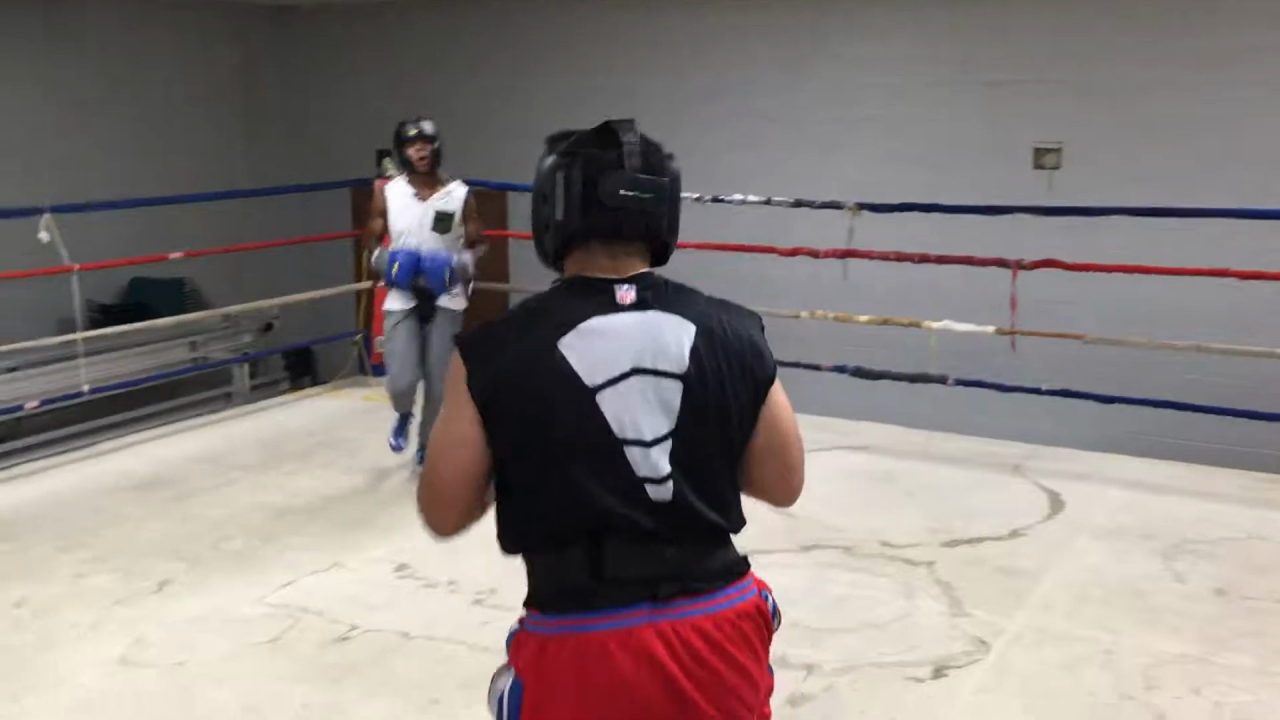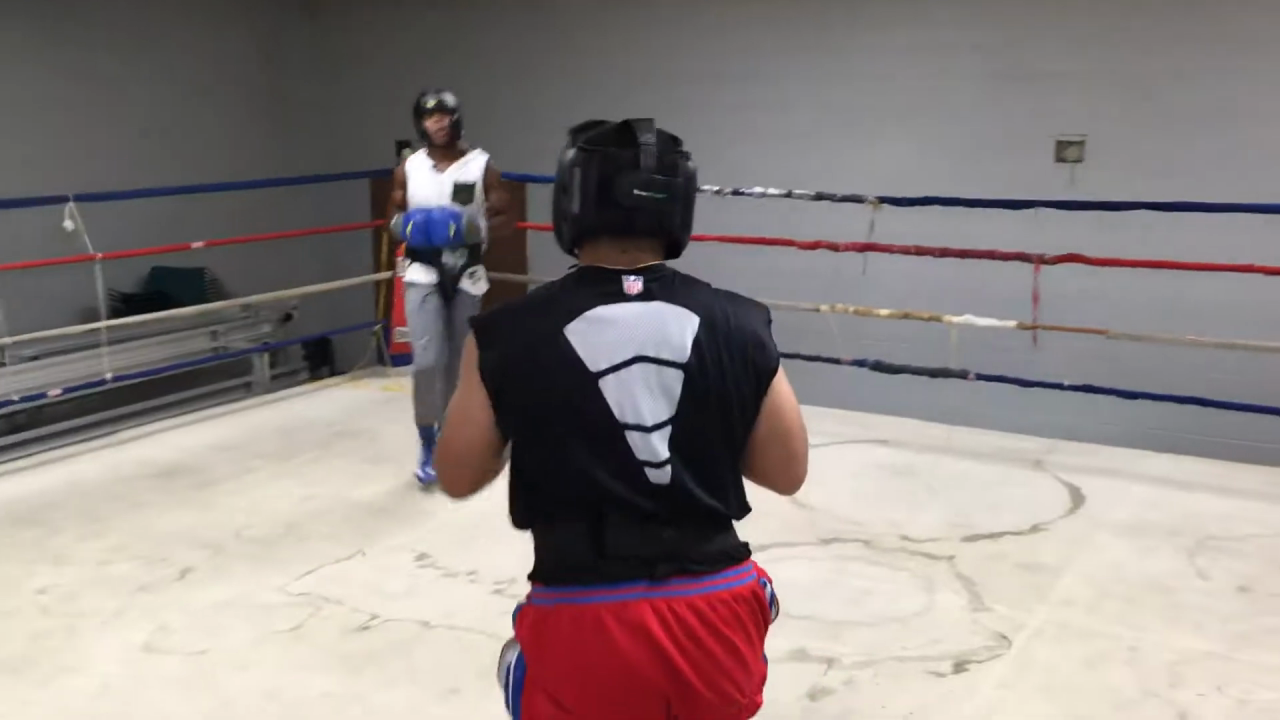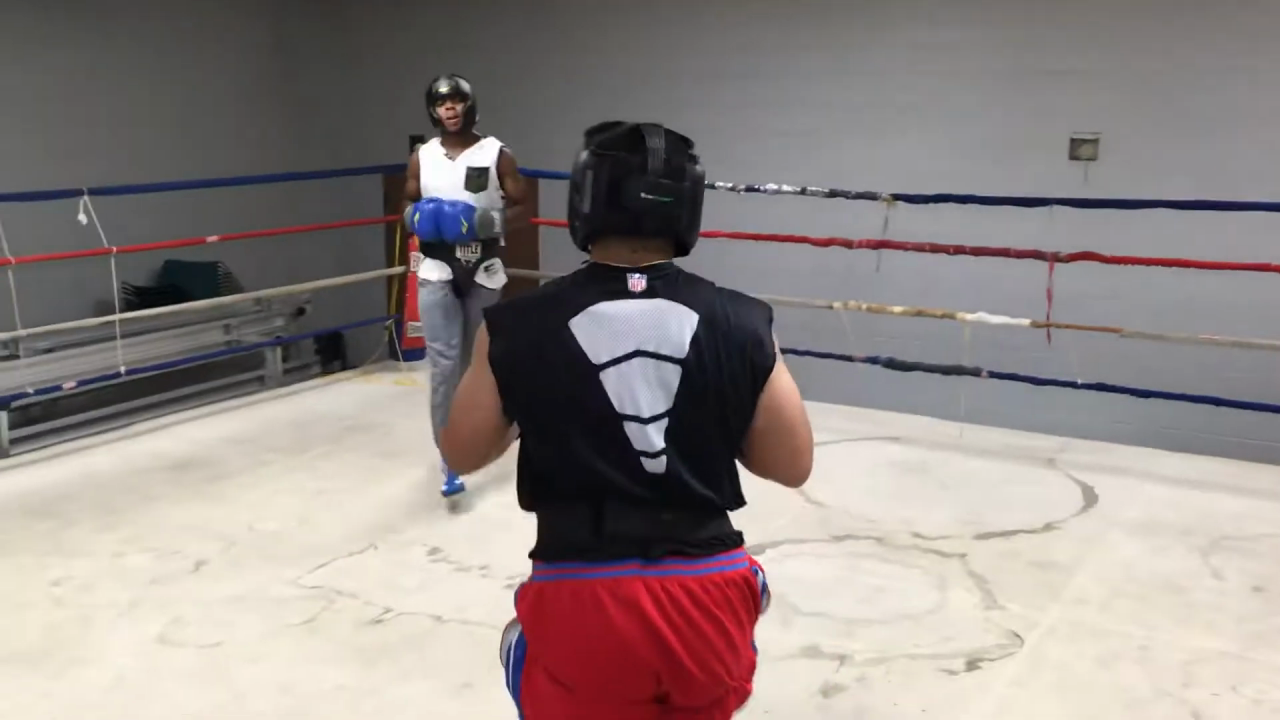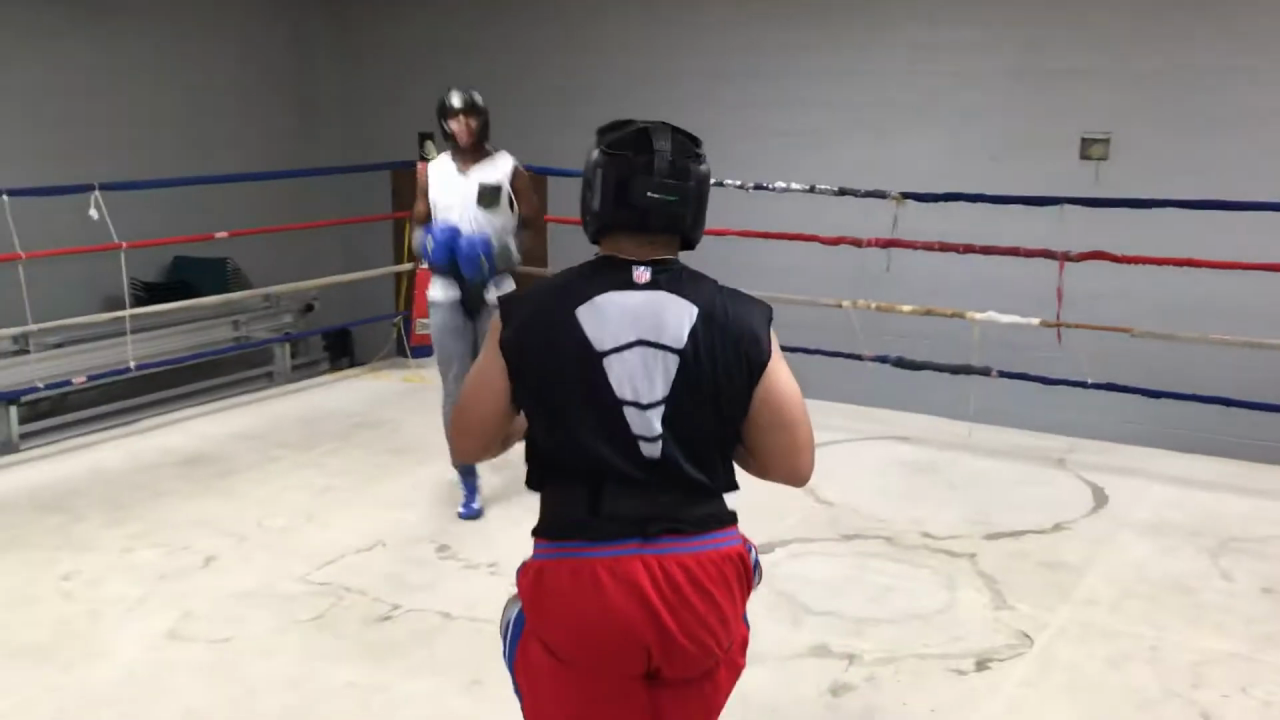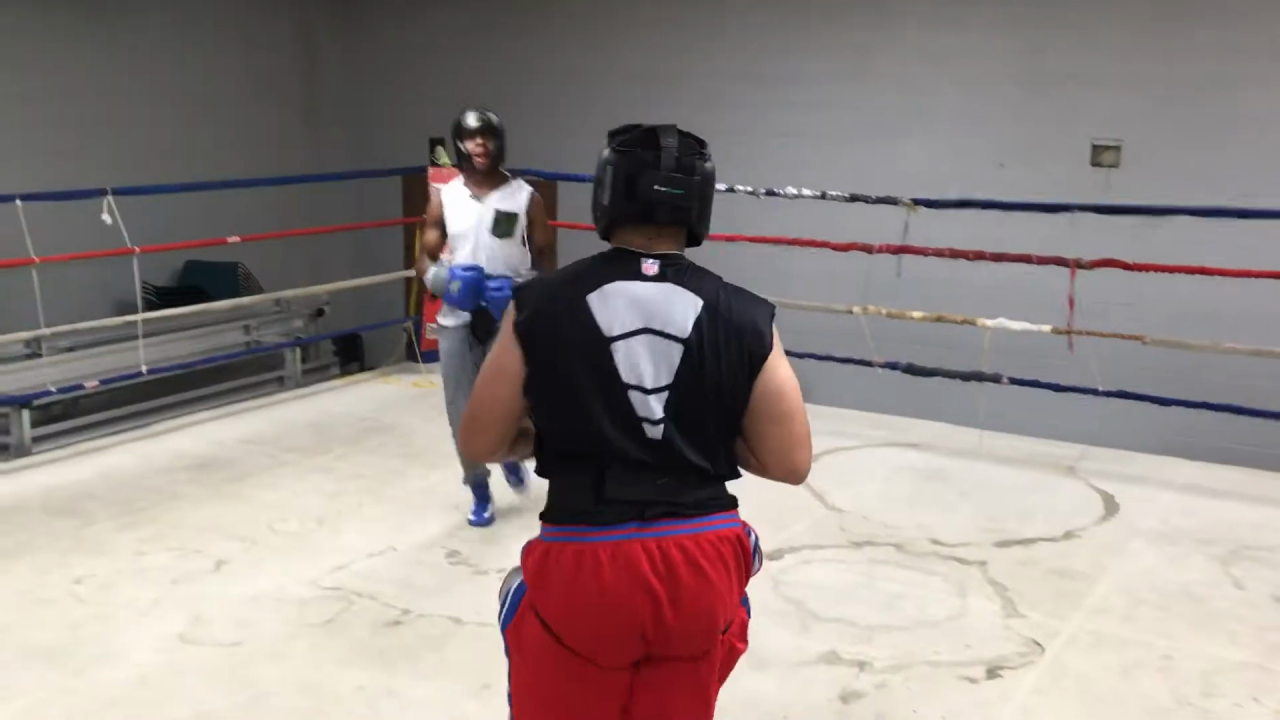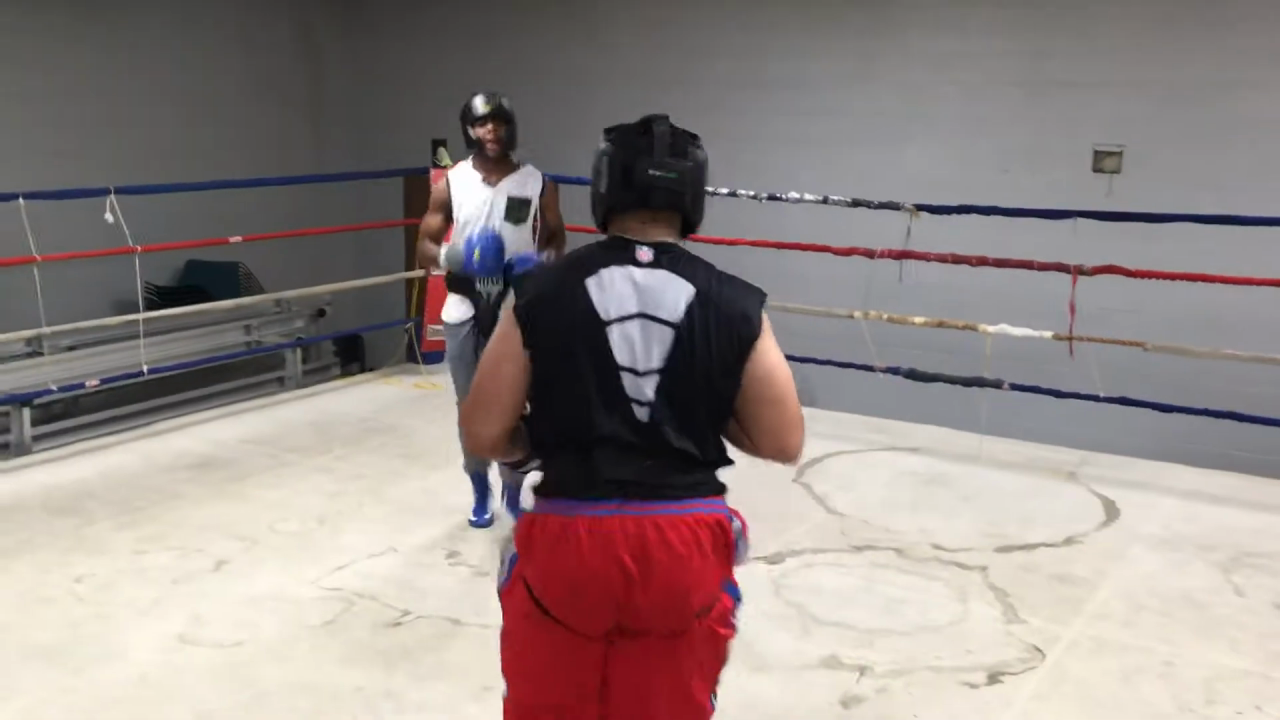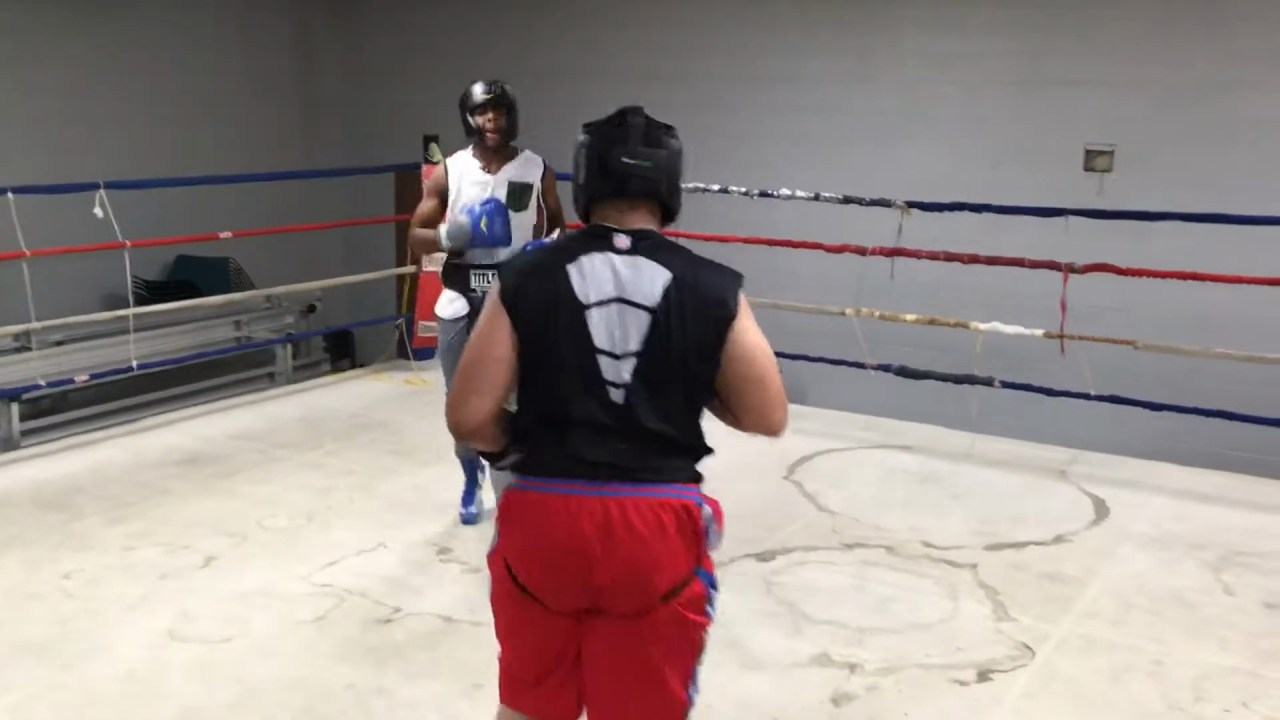
dt=0.1s
person 1, frame 1
left shoulder: (495, 353)
right shoulder: (734, 334)
left elbow: (445, 513)
right elbow: (784, 485)
left hip: (581, 650)
right hip: (718, 633)
person 1, frame 2
left shoulder: (508, 337)
right shoulder: (740, 326)
left elbow: (458, 477)
right elbow: (787, 475)
left hip: (582, 631)
right hip: (717, 617)
person 1, frame 3
left shoulder: (517, 327)
right shoulder: (742, 325)
left elbow: (463, 454)
right elbow: (793, 464)
left hip: (580, 605)
right hip: (711, 594)
person 1, frame 4
left shoulder: (528, 317)
right shoulder: (742, 322)
left elbow: (470, 445)
right elbow: (793, 464)
left hip: (578, 586)
right hip: (704, 578)
person 1, frame 5
left shoulder: (541, 304)
right shoulder: (743, 316)
left elbow: (479, 443)
right elbow: (790, 462)
left hip: (578, 562)
right hip: (701, 560)
person 1, frame 6
left shoulder: (542, 291)
right shoulder: (736, 304)
left elbow: (482, 434)
right elbow: (783, 443)
left hip: (565, 541)
right hip: (687, 545)
person 1, frame 7
left shoulder: (526, 277)
right shoulder: (712, 288)
left elbow: (468, 415)
right elbow: (768, 416)
left hip: (544, 517)
right hip: (660, 524)
person 2, frame 1
left shoulder: (460, 194)
right shoulder: (388, 192)
left elbow: (479, 242)
right elbow: (371, 239)
left wrist: (462, 262)
right wrist: (387, 261)
left hip: (446, 296)
right hip: (402, 296)
left knee: (438, 381)
right knee: (401, 381)
left ankle: (427, 450)
right ankle: (404, 414)
person 2, frame 2
left shoulder: (481, 165)
right shoulder: (409, 167)
left elbow: (505, 217)
right elbow: (395, 210)
left wrist: (473, 228)
right wrist: (404, 225)
left hip: (467, 275)
right hip: (423, 274)
left knee: (456, 364)
right knee: (427, 362)
right ankle: (428, 445)
person 2, frame 3
left shoulder: (496, 154)
right shoulder: (421, 157)
left elbow: (522, 205)
right elbow: (410, 202)
left wrist: (487, 220)
right wrist: (415, 217)
left hip: (483, 269)
right hip: (437, 269)
left knee: (475, 358)
right knee: (445, 363)
right ankle: (452, 465)
person 2, frame 4
left shoulder: (509, 170)
right shoulder: (431, 173)
left elbow: (533, 224)
right elbow: (419, 223)
left wrist: (504, 248)
right wrist: (426, 243)
left hip: (493, 286)
right hip: (447, 290)
right knee: (457, 386)
right ankle: (467, 481)
person 2, frame 5
left shoulder: (524, 197)
right shoulder: (443, 198)
left elbow: (547, 256)
right elbow: (425, 259)
right hip: (458, 316)
right knee: (463, 416)
right ankle: (480, 494)
person 2, frame 6
left shoulder: (535, 182)
right shoulder: (450, 183)
left elbow: (556, 238)
right elbow: (425, 246)
left wrist: (543, 265)
right wrist: (456, 257)
right hip: (464, 308)
left ankle: (514, 493)
right ankle: (480, 489)
person 2, frame 7
left shoulder: (536, 169)
right shoulder: (449, 173)
left elbow: (560, 223)
right elbow: (416, 238)
right wrist: (456, 233)
right hip: (462, 299)
right ankle: (472, 474)
